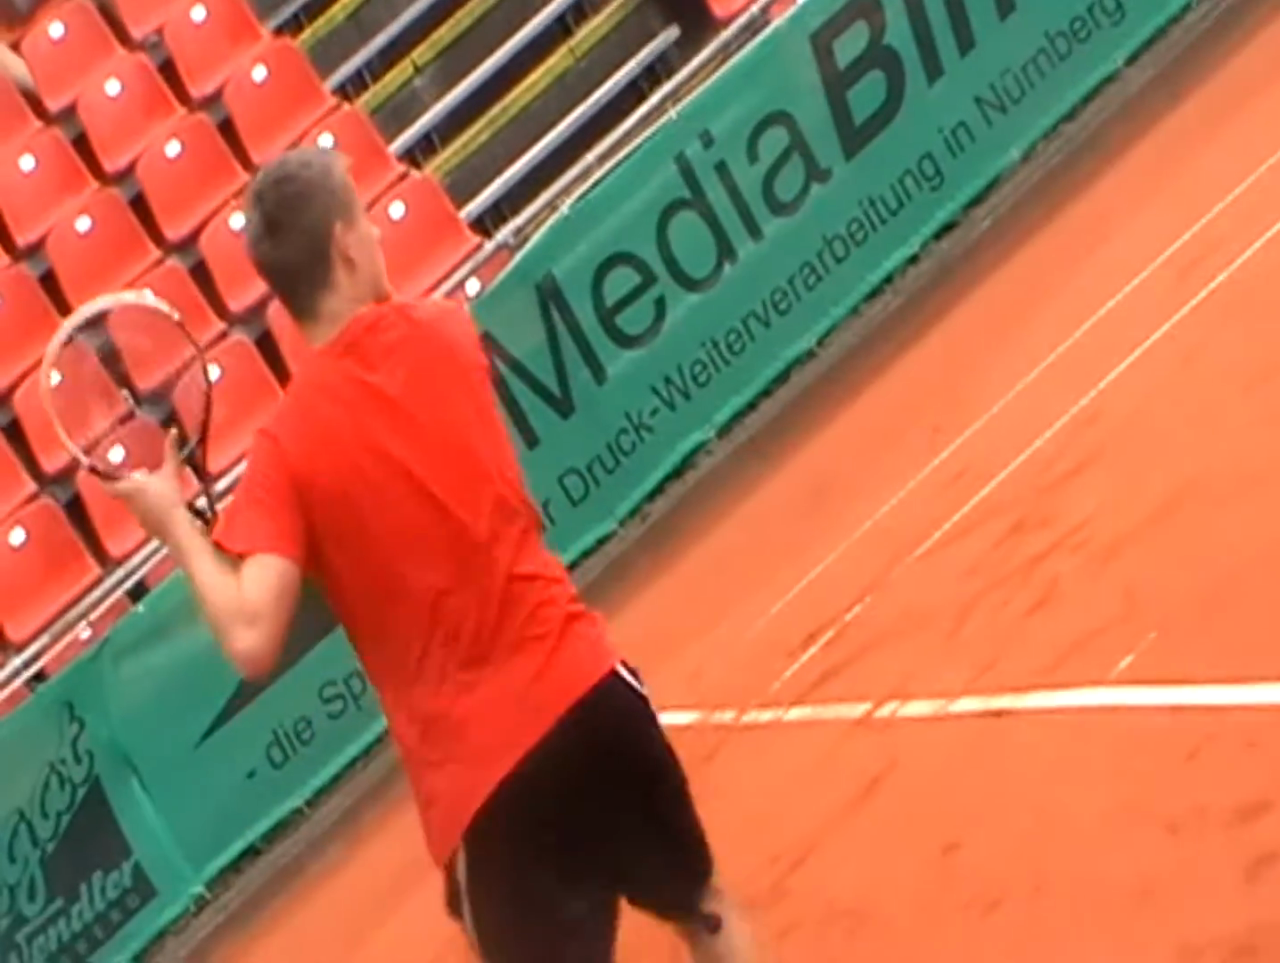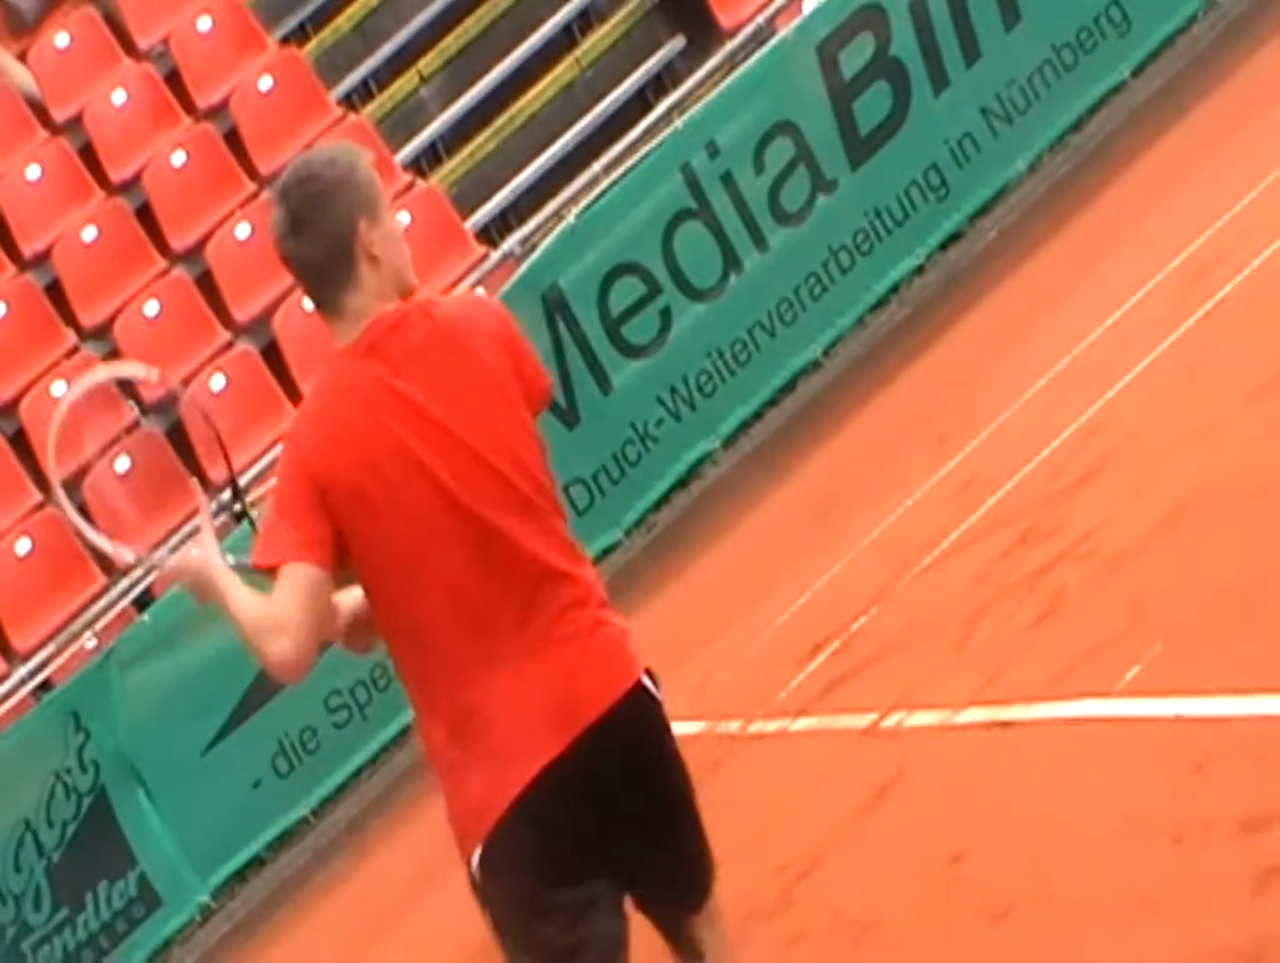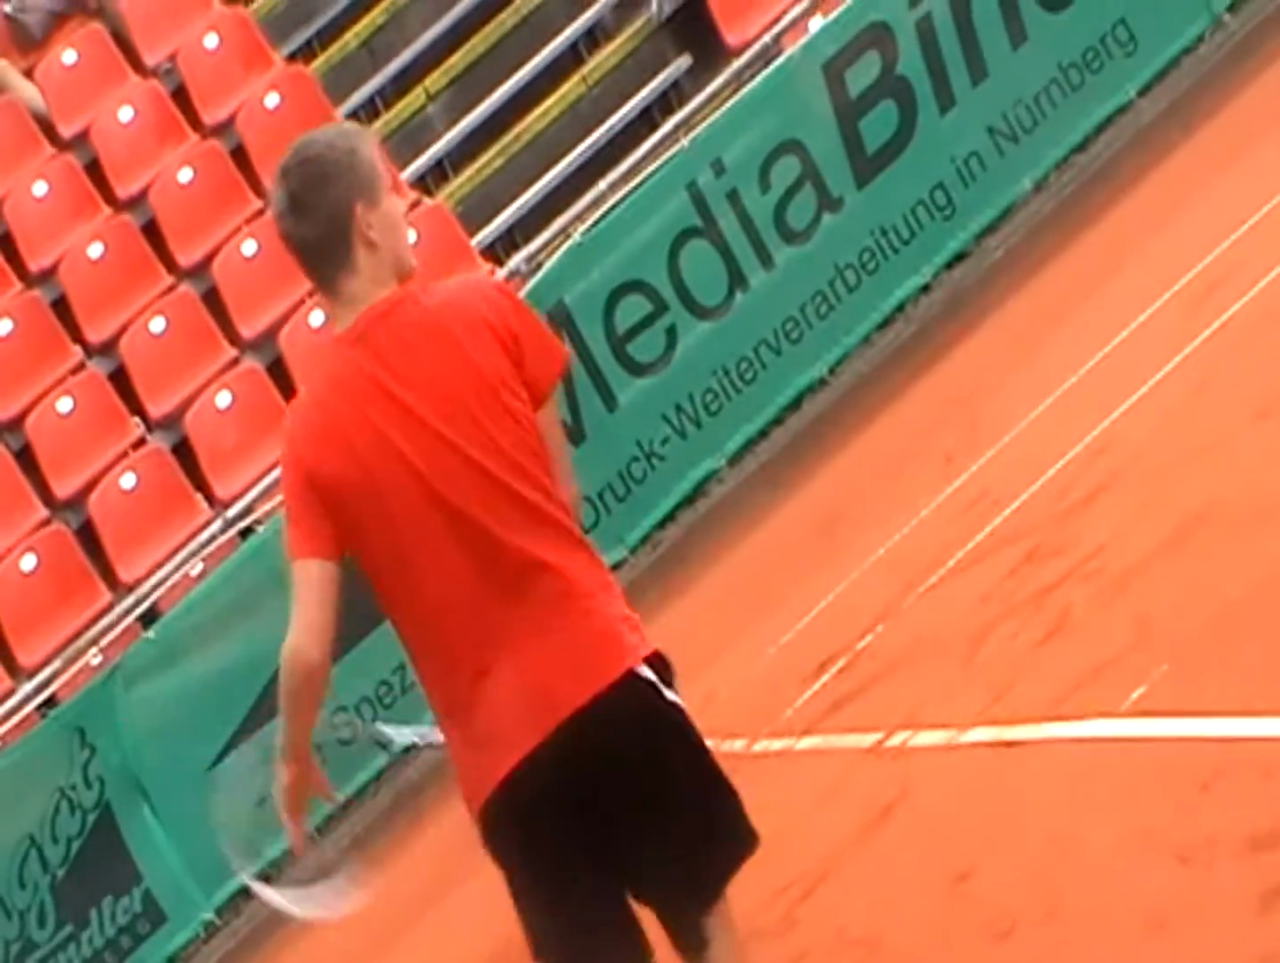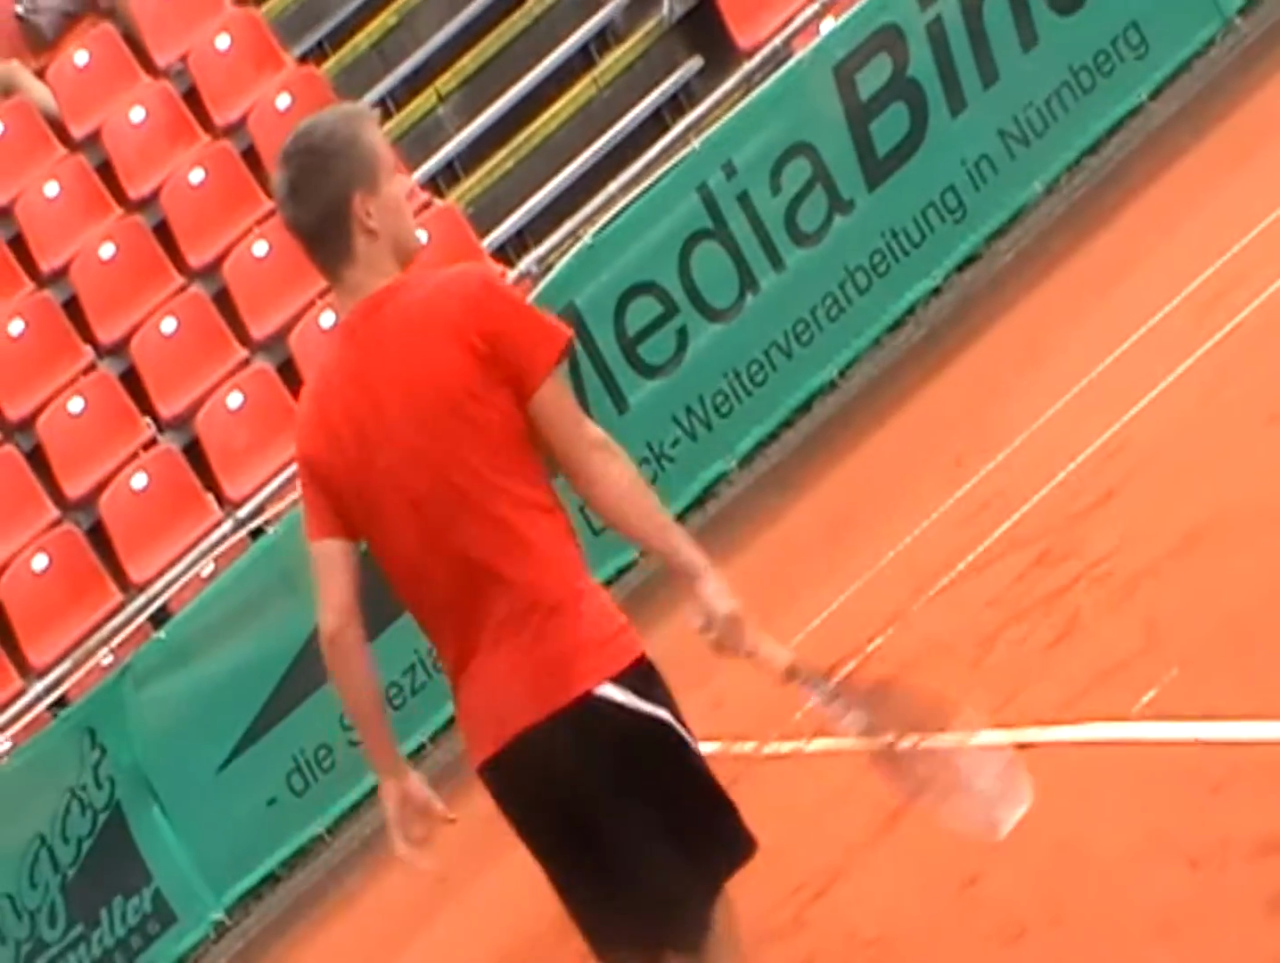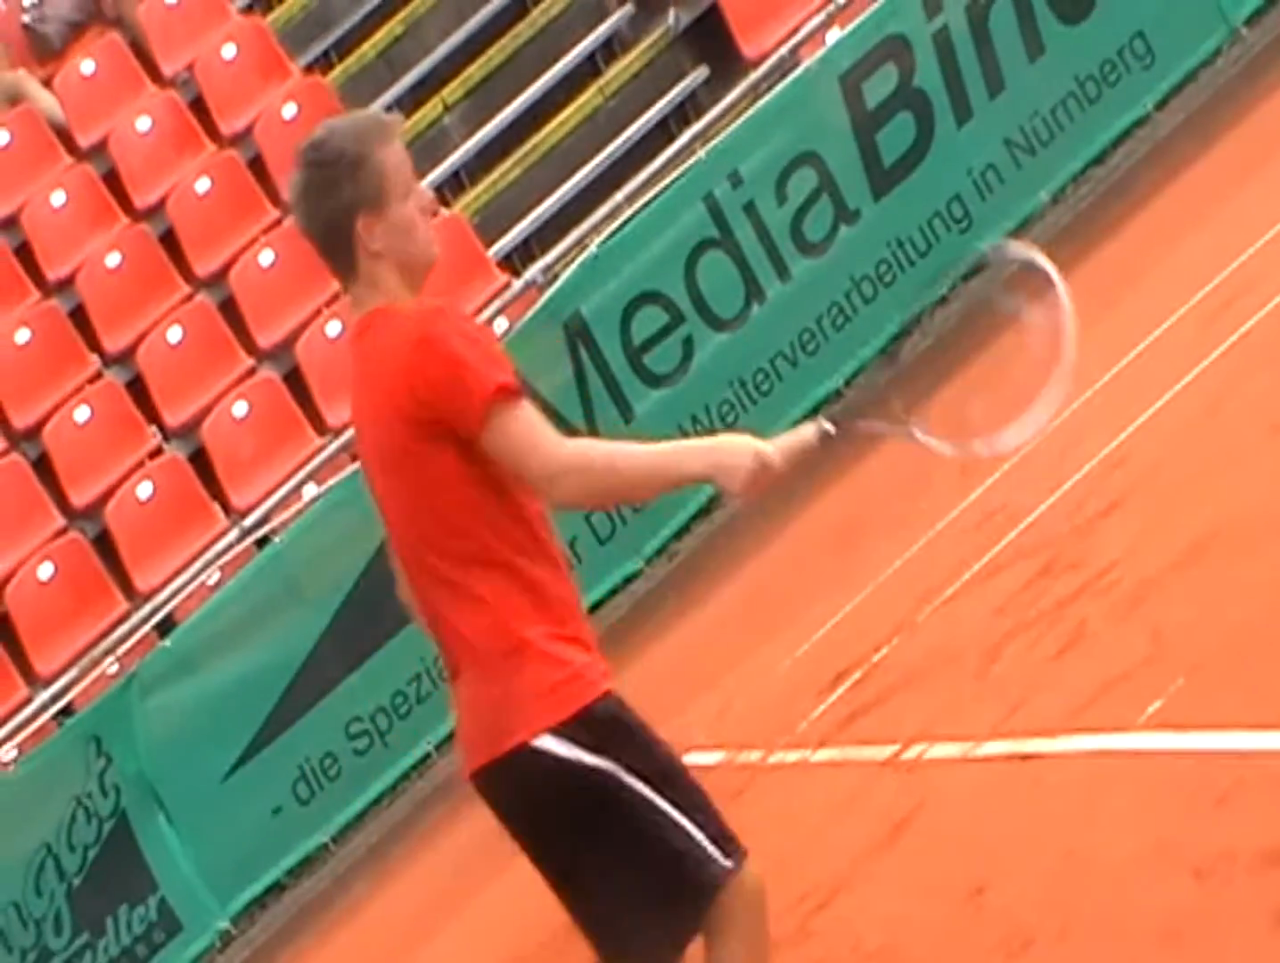
dt=0.2s
person 1, frame 1
left shoulder: (286, 442)
right shoulder: (446, 330)
left elbow: (254, 640)
left wrist: (176, 524)
left hip: (472, 770)
right hip: (586, 687)
person 1, frame 2
left shoulder: (314, 442)
right shoulder: (482, 328)
left elbow: (288, 648)
left wrist: (213, 573)
left hip: (497, 768)
right hip: (607, 689)
person 1, frame 3
left shoulder: (313, 434)
right shoulder: (483, 310)
left elbow: (309, 647)
right elbow: (555, 489)
left wrist: (294, 753)
left hip: (500, 748)
right hip: (602, 669)
person 1, frame 4
left shoulder: (320, 417)
right shoulder: (473, 302)
left elbow: (338, 625)
right elbow: (588, 457)
left wrist: (390, 769)
right wrist: (697, 569)
left hip: (499, 719)
right hip: (584, 669)
person 1, frame 5
left shoulder: (379, 364)
right shoulder: (428, 340)
right elbow: (555, 472)
right wrist: (720, 456)
left hip: (500, 713)
right hip: (545, 708)
right knee: (731, 894)
